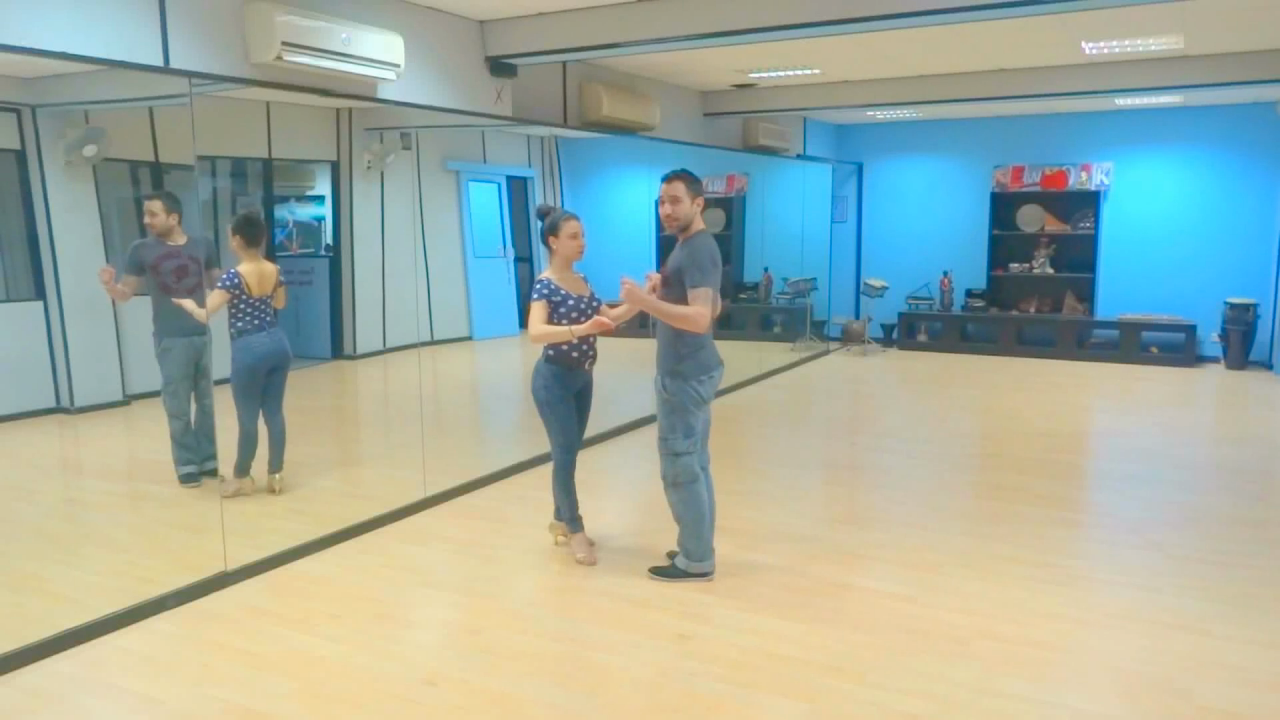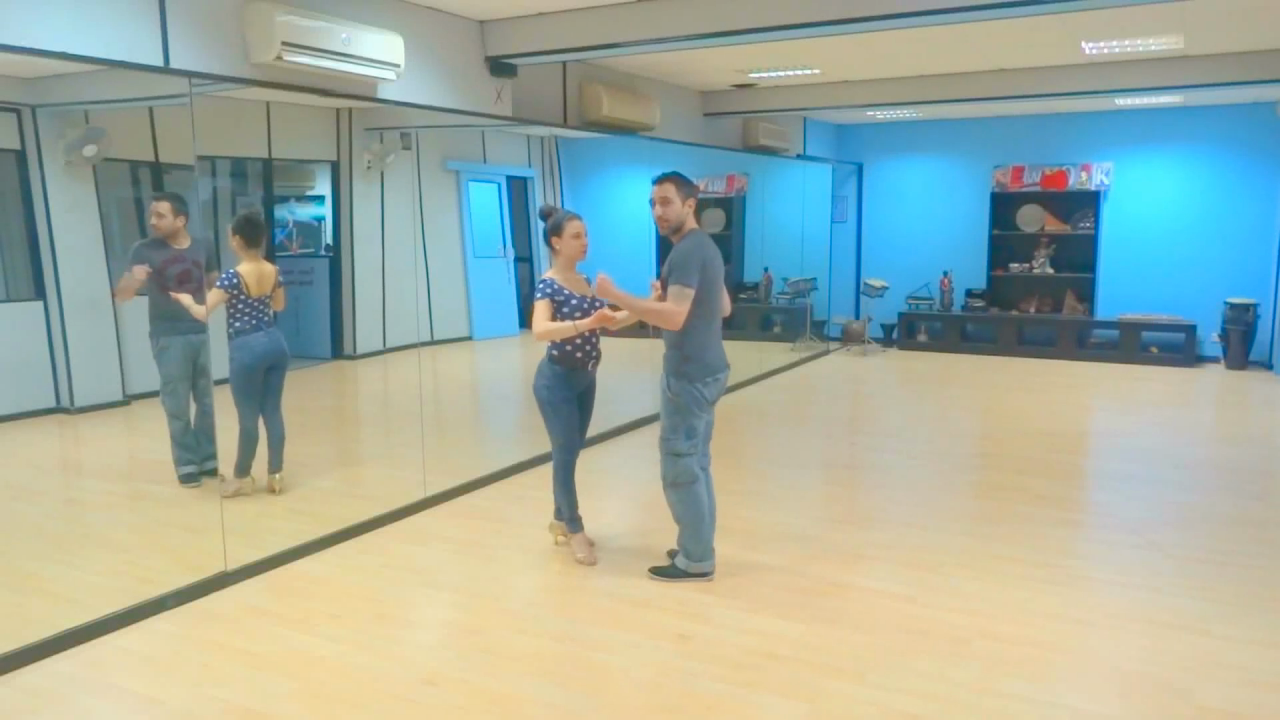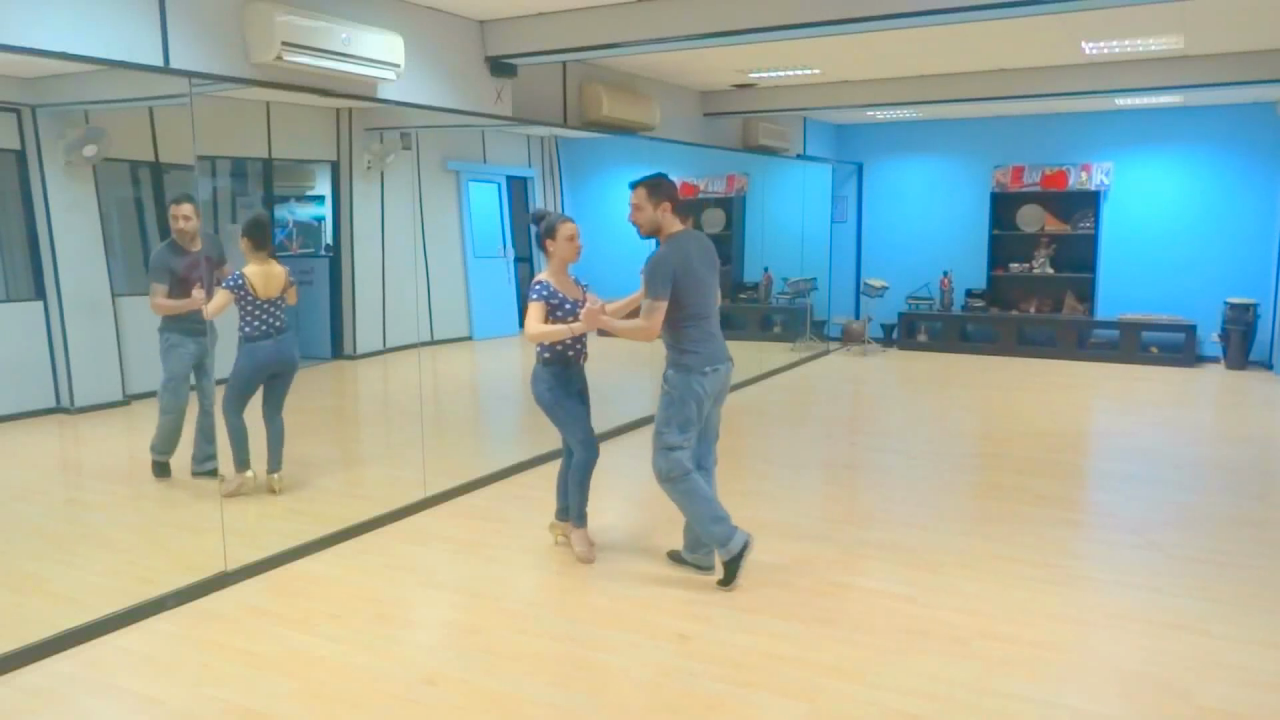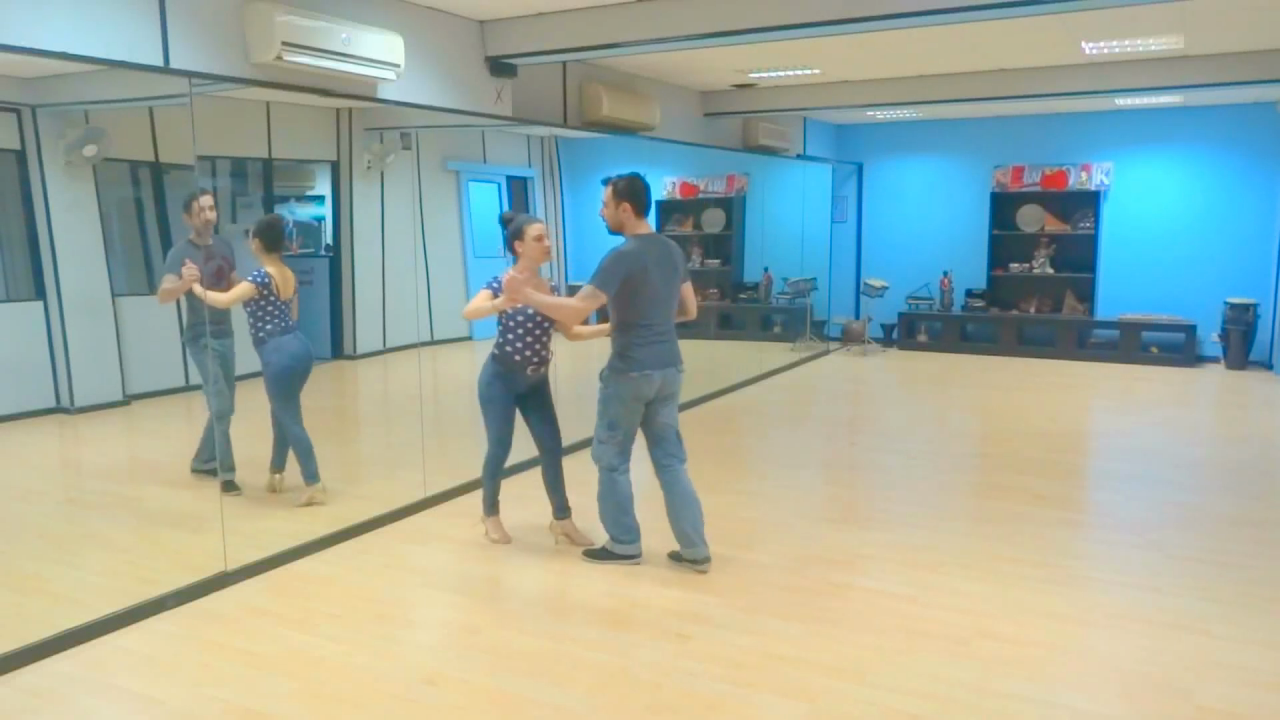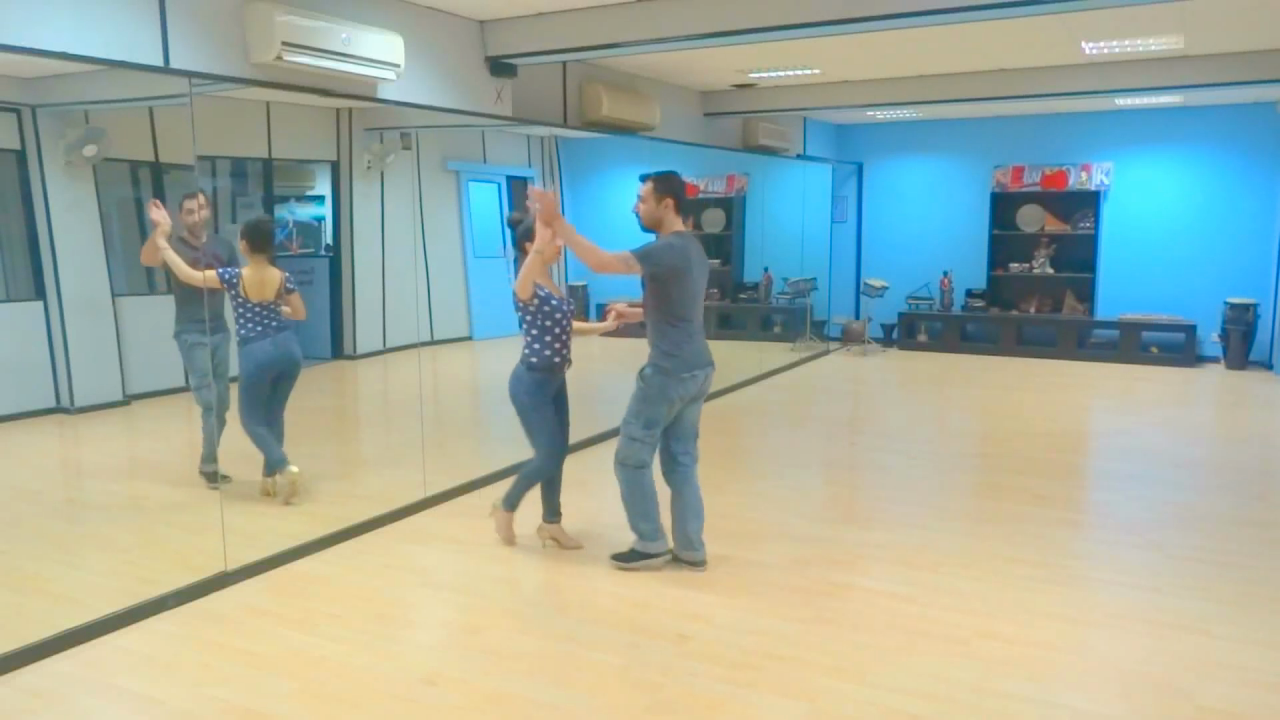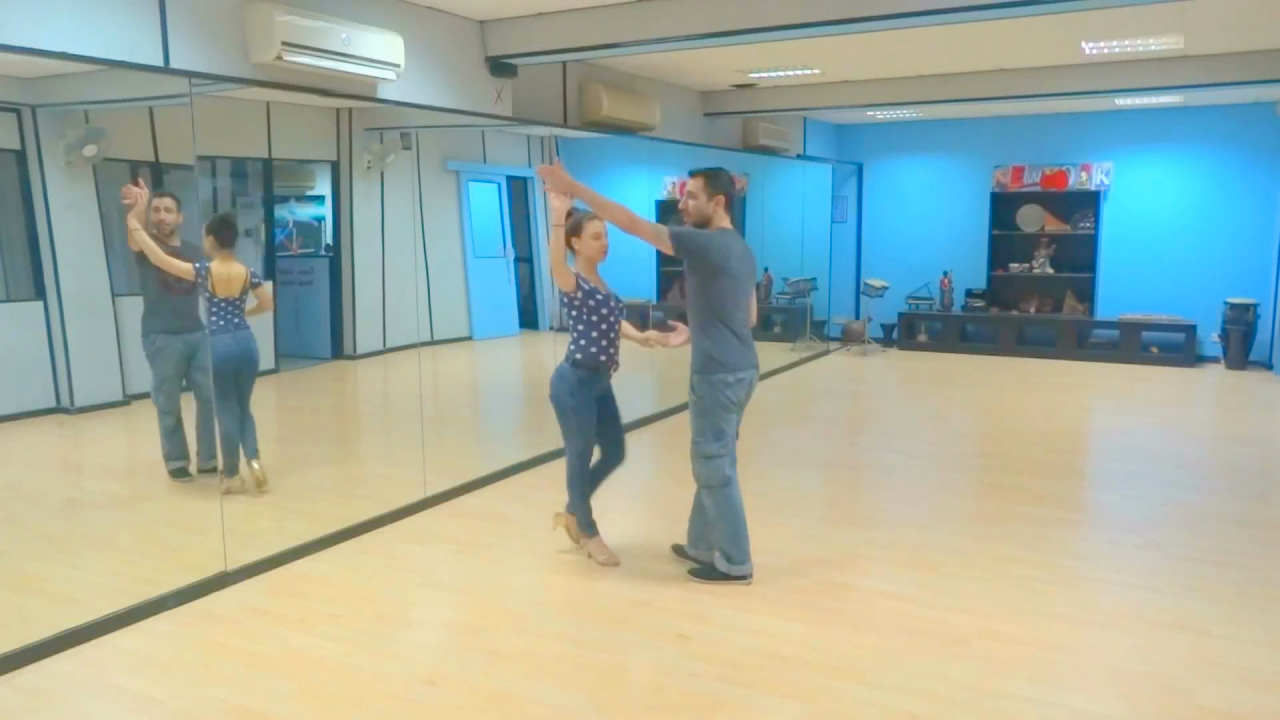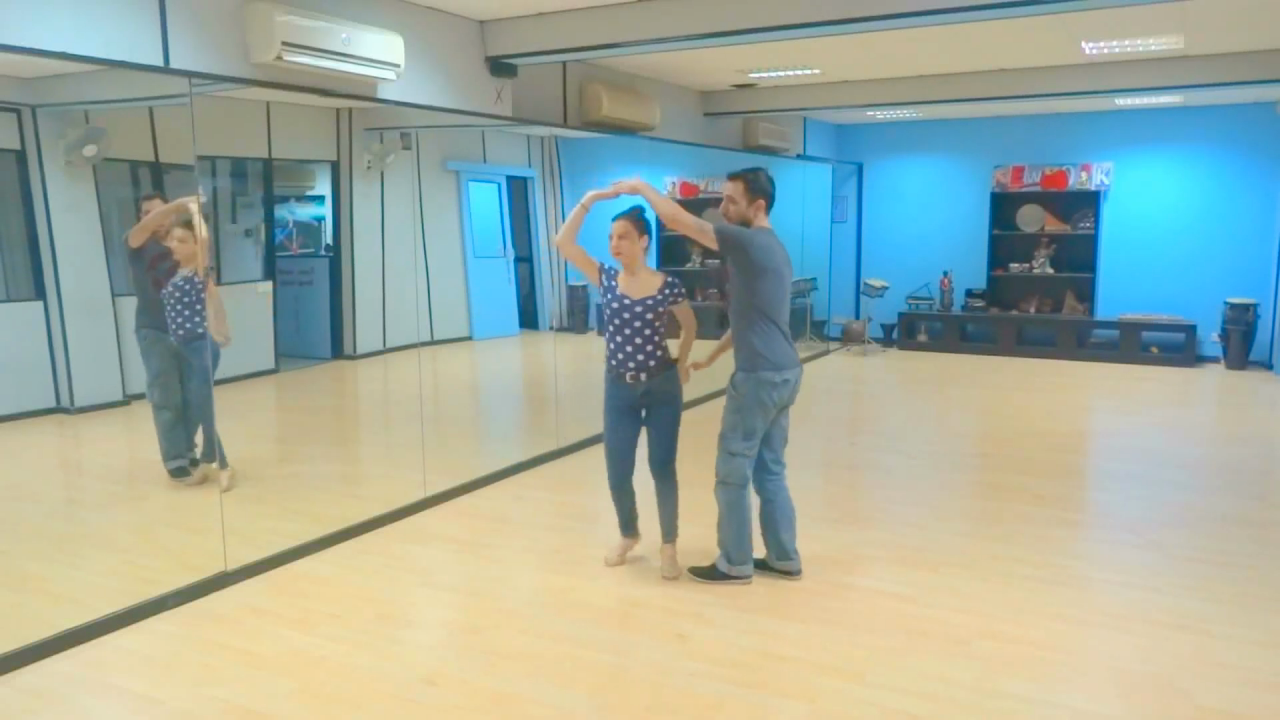
dt=0.7s
person 1, frame 1
left shoulder: (698, 249)
right shoulder: (688, 246)
left elbow: (700, 318)
left wrist: (646, 301)
right wrist: (664, 289)
left hip: (686, 375)
right hip: (689, 371)
left knee: (679, 467)
right knee: (694, 464)
left ankle: (695, 561)
right ankle: (697, 549)
person 1, frame 2
left shoulder: (687, 251)
right shoulder: (704, 246)
left elbow: (674, 317)
right elbow: (725, 307)
left wrist: (617, 296)
right wrist: (667, 294)
left hip: (690, 376)
right hip: (709, 370)
left knee: (680, 468)
right knee: (695, 463)
left ankle: (695, 561)
right ankle: (697, 548)
person 1, frame 3
left shoulder: (662, 259)
right shoulder: (703, 244)
left elbow: (648, 330)
left wrist: (601, 321)
left hip: (689, 372)
right hip: (718, 365)
left knee: (672, 465)
right knee: (700, 462)
left ankle: (729, 540)
right ankle: (699, 550)
person 1, frame 4
left shoulder: (623, 257)
right shoulder: (672, 251)
left elbow: (576, 311)
right elbow: (689, 311)
left wrist: (526, 294)
left hip: (630, 373)
right hip: (669, 369)
left knee: (612, 458)
right knee: (670, 459)
left ankle: (624, 544)
right ankle: (694, 546)
person 1, frame 5
left shoulder: (667, 250)
right shoulder: (691, 248)
left elbow: (601, 262)
left wrist: (557, 223)
right wrist: (638, 313)
left hip: (669, 372)
right hip: (697, 369)
left knee: (632, 456)
right knee: (681, 459)
left ankle: (649, 543)
right ankle: (690, 548)
person 1, frame 6
left shoulder: (706, 244)
right shoulder: (739, 249)
left elbow: (632, 224)
left wrist: (574, 189)
right wrist: (695, 334)
left hip: (718, 376)
right hip: (741, 371)
left knee: (715, 471)
right knee: (712, 464)
left ankle: (734, 563)
right ankle: (700, 545)
person 1, frame 7
left shoulder: (748, 243)
right shoulder: (771, 248)
left elbow: (678, 220)
left wrist: (642, 187)
right wrist: (711, 355)
left hip: (760, 377)
right hip: (784, 372)
left knee: (733, 473)
right knee: (769, 469)
left ankle: (734, 564)
right ankle: (783, 556)
person 2, frame 1
left shoulder: (582, 281)
right shoulder: (544, 285)
left elbow: (609, 318)
right elbow: (535, 332)
right wrist: (582, 329)
left hip: (583, 377)
right hip: (554, 379)
left knee: (570, 452)
right knee: (565, 454)
left ankle: (560, 520)
right ankle: (574, 529)
person 2, frame 2
left shoulder: (584, 281)
right shoulder: (547, 285)
left elbow: (612, 321)
right elbow: (540, 330)
right wrist: (586, 324)
left hip: (585, 378)
right hip: (557, 379)
left knee: (572, 452)
right knee: (565, 454)
left ankle: (562, 520)
right ankle: (574, 530)
person 2, frame 3
left shoulder: (575, 283)
right shoulder: (542, 287)
left elbow: (606, 313)
right elbow: (531, 332)
left wrist: (643, 294)
right wrist: (577, 327)
left hip: (575, 376)
right hip: (553, 380)
left knee: (576, 451)
right knee: (587, 449)
left ankle: (563, 520)
right ankle: (577, 527)
person 2, frame 4
left shoulder: (550, 289)
right shoulder: (501, 284)
left elbow: (571, 332)
right elbow: (468, 313)
left wrist: (610, 328)
right wrist: (500, 305)
left hip: (536, 380)
right hip: (501, 378)
left knee: (552, 448)
right knee: (499, 448)
left ankle: (562, 520)
right ankle: (490, 515)
person 2, frame 5
left shoulder: (553, 285)
right shoulder: (528, 288)
right elbow: (523, 284)
left wrist: (604, 326)
right wrist: (541, 245)
left hip: (554, 381)
right hip: (532, 382)
left knee: (557, 452)
right knee: (547, 457)
left ankle: (551, 523)
right ankle: (505, 507)
person 2, frame 6
left shoulder: (600, 283)
right shoulder: (572, 282)
left elbow: (614, 321)
right elbow: (555, 264)
left wrist: (643, 338)
right wrist: (558, 218)
left hip: (599, 383)
right hip: (575, 382)
left knee: (614, 454)
right knee: (580, 458)
left ankle: (571, 514)
right ankle: (590, 535)
person 2, frame 7
left shoulder: (668, 285)
right shoulder: (606, 278)
left elbow: (689, 324)
right elbow: (563, 242)
left wrist: (681, 361)
right wrist: (589, 201)
left hip: (662, 387)
right hip: (620, 388)
left knee: (663, 467)
right knee: (619, 471)
left ankle: (668, 545)
right ankle: (628, 534)
person 3, frame 1
left shoulder: (203, 246)
right shoulder: (141, 250)
left elbow: (217, 285)
right elbow: (125, 293)
right wrist: (109, 285)
left hip: (201, 335)
right hip: (170, 339)
left knee: (205, 400)
right knee: (178, 405)
left ankle: (207, 459)
right ankle: (186, 464)
person 3, frame 2
left shoulder: (205, 248)
right shoulder: (144, 250)
left elbow: (214, 287)
right elbow: (122, 294)
right wrist: (133, 281)
left hip: (199, 334)
right hip: (168, 338)
left knee: (205, 400)
right knee: (177, 405)
left ankle: (206, 461)
right ankle: (186, 465)
person 3, frame 3
left shoulder: (212, 245)
right shoulder: (163, 256)
left elbow: (225, 278)
right elbow: (156, 304)
right wrist: (189, 303)
left hip: (206, 335)
right hip: (177, 338)
left knee: (207, 402)
right knee: (173, 403)
left ankle: (204, 462)
right ankle: (161, 454)
person 3, frame 4
left shoulder: (225, 247)
right shoulder: (180, 253)
right elbow: (163, 296)
right wrist: (184, 283)
left hip: (226, 336)
right hip: (201, 340)
left knee: (223, 407)
right knee: (220, 407)
left ankle: (203, 460)
right ankle: (225, 472)
person 3, frame 5
left shoulder: (223, 246)
right shoulder: (173, 245)
right elbow: (147, 259)
right wrist: (161, 230)
left hip: (220, 332)
right hip: (191, 334)
left knee: (221, 402)
right knee: (209, 399)
left ankle: (210, 461)
right ankle: (211, 464)
person 3, frame 6
left shoulder: (194, 252)
right shoulder: (145, 246)
right elbow: (134, 233)
left hip: (196, 333)
right hip: (162, 338)
left knee: (210, 397)
right knee: (168, 403)
left ankle: (207, 460)
right ankle: (175, 461)
person 3, frame 7
right shoulder: (137, 244)
right elbow: (147, 225)
right wrist: (180, 204)
right hip: (154, 333)
right knee: (166, 400)
left ankle: (186, 452)
right ankle: (175, 461)
person 4, frame 1
left shoulder: (234, 277)
right shoulder: (275, 271)
left elbow: (205, 315)
left wrist: (188, 305)
left hip: (249, 349)
right hip: (278, 344)
left knee: (247, 418)
right knee: (274, 412)
left ankle: (242, 478)
right ankle: (275, 475)
person 4, frame 2
left shoulder: (233, 277)
right shoulder: (274, 272)
left elbow: (203, 313)
left wrist: (186, 301)
left hip: (247, 349)
right hip: (276, 343)
left knee: (248, 417)
right knee: (273, 412)
left ankle: (243, 477)
right ankle: (275, 475)
person 4, frame 3
left shoulder: (239, 278)
right shoulder: (284, 273)
left elbow: (209, 313)
left hip: (256, 353)
right hip: (286, 348)
left knee: (232, 409)
right knee: (274, 412)
left ankle: (243, 473)
right ankle: (275, 474)
person 4, frame 4
left shoulder: (261, 277)
right shoulder: (289, 276)
left elbow: (223, 301)
left wrist: (197, 288)
left hip: (279, 354)
right hip: (300, 347)
left knee: (291, 421)
right knee: (281, 413)
left ankle: (314, 485)
right ankle: (276, 474)
person 4, frame 5
left shoulder: (234, 277)
right shoulder: (283, 278)
left elbow: (187, 275)
right elbow: (300, 314)
left wrist: (162, 242)
left hip: (256, 354)
right hip: (287, 348)
left knee: (252, 421)
right knee: (273, 415)
left ankle: (286, 468)
right ankle: (271, 476)
person 4, frame 6
left shoulder: (203, 271)
right shoulder: (248, 273)
left elbow: (158, 258)
right elbow: (267, 305)
left wrist: (134, 221)
left hip: (219, 347)
right hip: (246, 343)
left knee: (224, 411)
right knee: (241, 408)
left ankle: (232, 476)
right ankle: (253, 461)
person 4, frame 7
left shoulder: (198, 270)
right shoulder: (183, 272)
left elbow: (204, 239)
left wrist: (193, 211)
right wrist: (220, 330)
left hip: (200, 348)
right hip: (188, 348)
left knee: (201, 410)
right knee: (197, 408)
left ankle: (221, 465)
right ankle: (209, 462)
